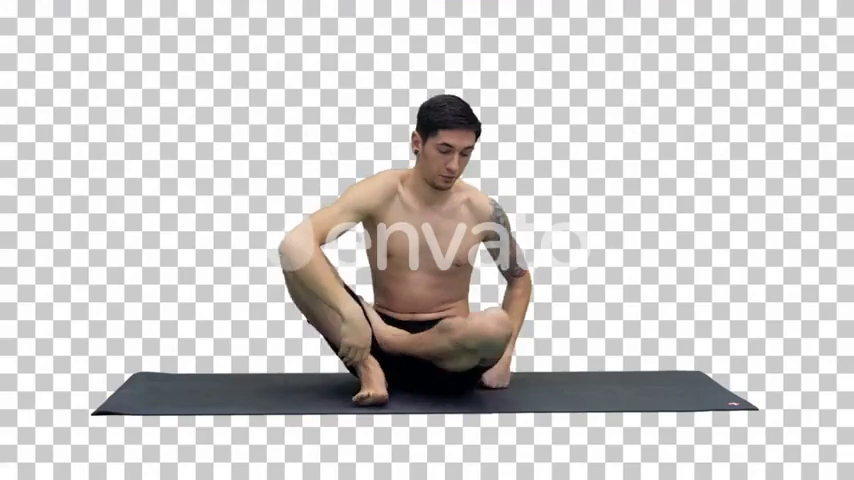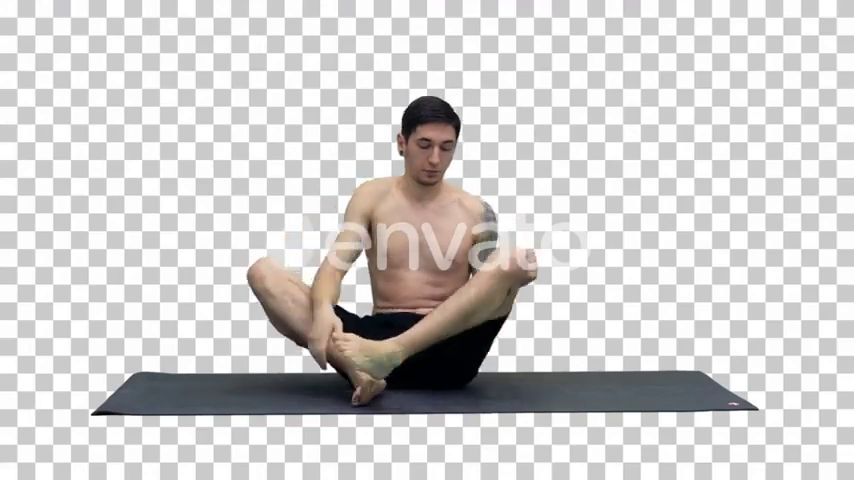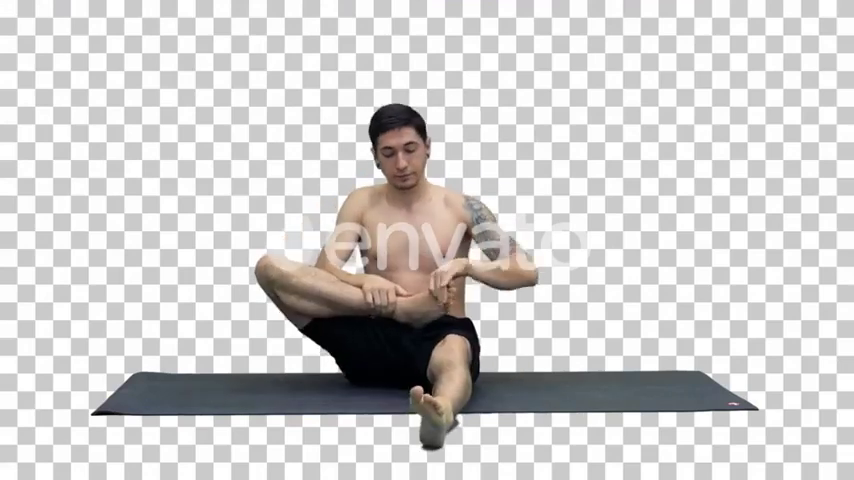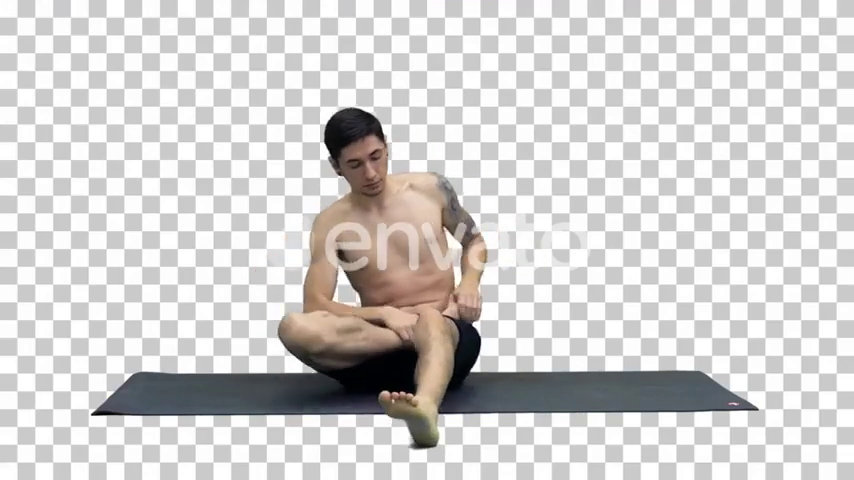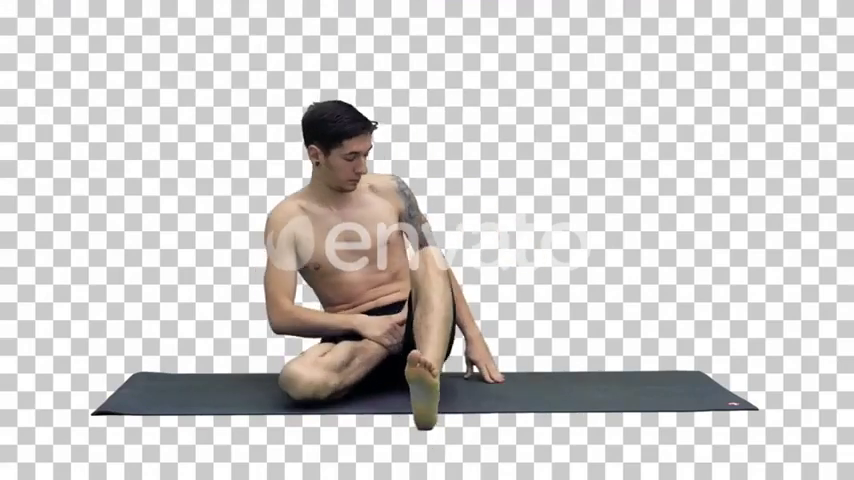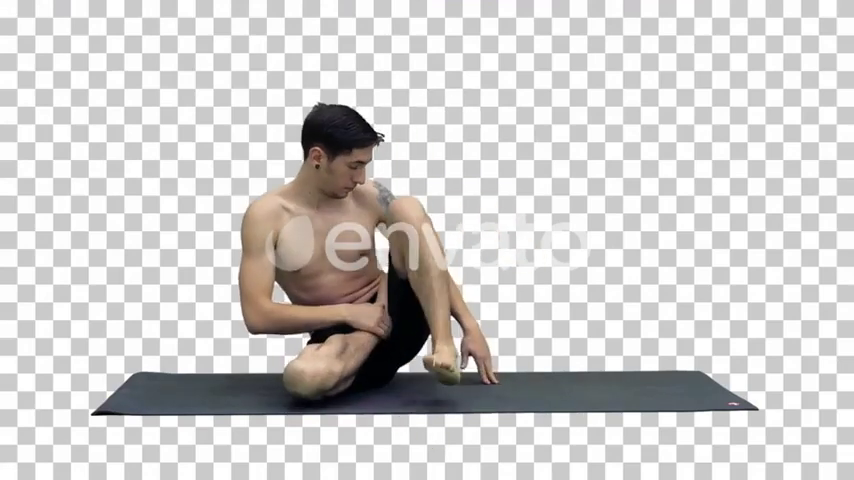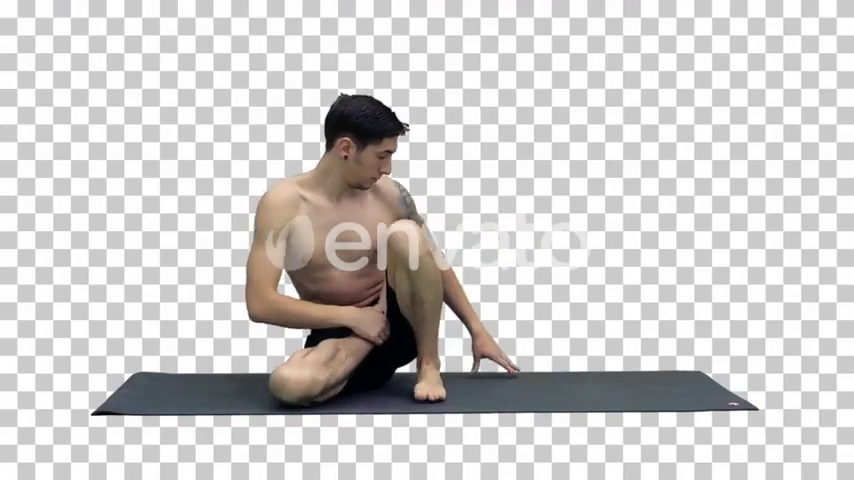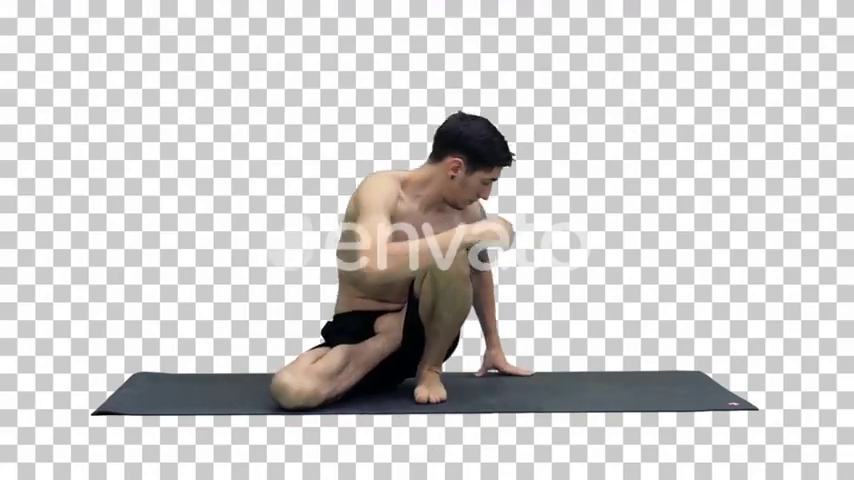
dt=0.5s
person 1, frame 1
left shoulder: (483, 211)
right shoulder: (381, 192)
left elbow: (520, 279)
right elbow: (295, 242)
left wrist: (502, 355)
right wrist: (350, 314)
left hip: (445, 346)
right hip: (377, 334)
left knee: (495, 327)
right knee: (299, 252)
left ankle: (392, 341)
right ankle: (368, 366)
person 1, frame 2
left shoulder: (475, 211)
right shoulder: (373, 195)
left elbow: (491, 295)
right elbow: (333, 266)
left wrist: (515, 275)
right wrist: (321, 311)
left hip: (451, 349)
right hip: (383, 334)
left knee: (512, 259)
right knee: (262, 272)
left ankle: (386, 352)
right ankle: (358, 367)
person 1, frame 3
left shoulder: (461, 207)
right shoulder: (361, 203)
left elbow: (527, 272)
right elbow: (323, 271)
left wrist: (465, 264)
right wrist: (366, 280)
left hip: (441, 335)
right hip: (379, 343)
left knee: (454, 355)
right knee: (269, 267)
right ankle: (405, 308)
person 1, frame 4
left shoulder: (430, 187)
right shoulder: (330, 222)
left elbow: (474, 240)
right elbow: (315, 310)
left wrist: (470, 285)
right wrist: (387, 314)
left hip: (444, 331)
right hip: (382, 337)
left knee: (432, 323)
right knee: (294, 329)
left ankle: (425, 409)
right ankle: (421, 338)
person 1, frame 5
left shoulder: (389, 191)
right shoulder: (287, 219)
left elbow: (436, 261)
right elbow: (280, 316)
left wrist: (473, 337)
right wrist: (358, 322)
left hip: (415, 317)
right hip: (355, 335)
left knee: (430, 265)
right knee: (296, 379)
left ankle: (426, 377)
right ankle: (402, 344)
person 1, frame 6
left shoulder: (370, 196)
right shoulder: (266, 215)
left elbow: (431, 259)
right elbow: (256, 316)
left wrist: (470, 328)
right wrist: (347, 313)
left hip: (401, 318)
right hip: (339, 335)
left knee: (407, 208)
right knee: (301, 378)
left ankle: (444, 345)
right ankle: (376, 335)
person 1, frame 7
left shoulder: (388, 194)
right shoulder: (283, 203)
left elbow: (435, 262)
right elbow: (260, 304)
left wrist: (478, 331)
right wrist: (350, 316)
left hip: (400, 323)
right hip: (339, 335)
left knee: (405, 233)
right knee: (287, 384)
left ankle: (429, 364)
person 1, frame 8
left shoulder: (466, 212)
right shoulder: (382, 190)
left elbow: (480, 271)
right elbow: (374, 267)
left wrist: (495, 349)
right wrist: (465, 234)
left hip: (423, 332)
right hip: (359, 331)
left knee: (452, 256)
right knee: (290, 389)
left ankle: (429, 368)
